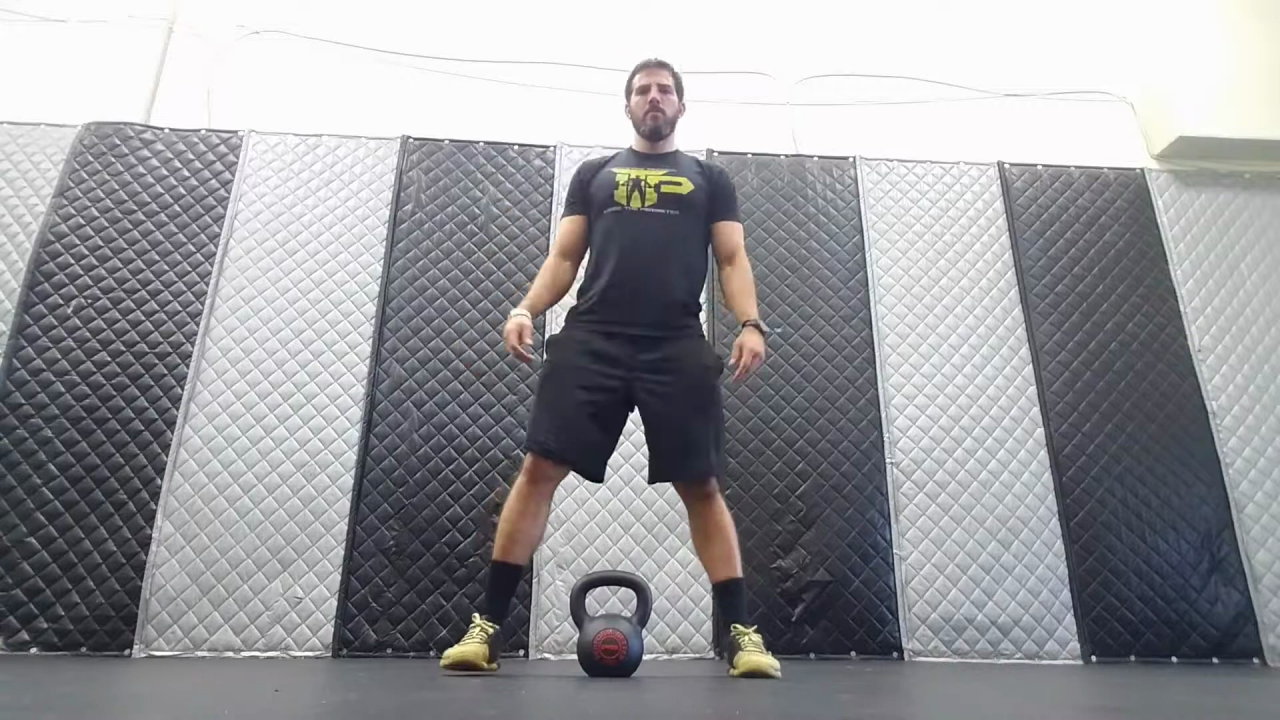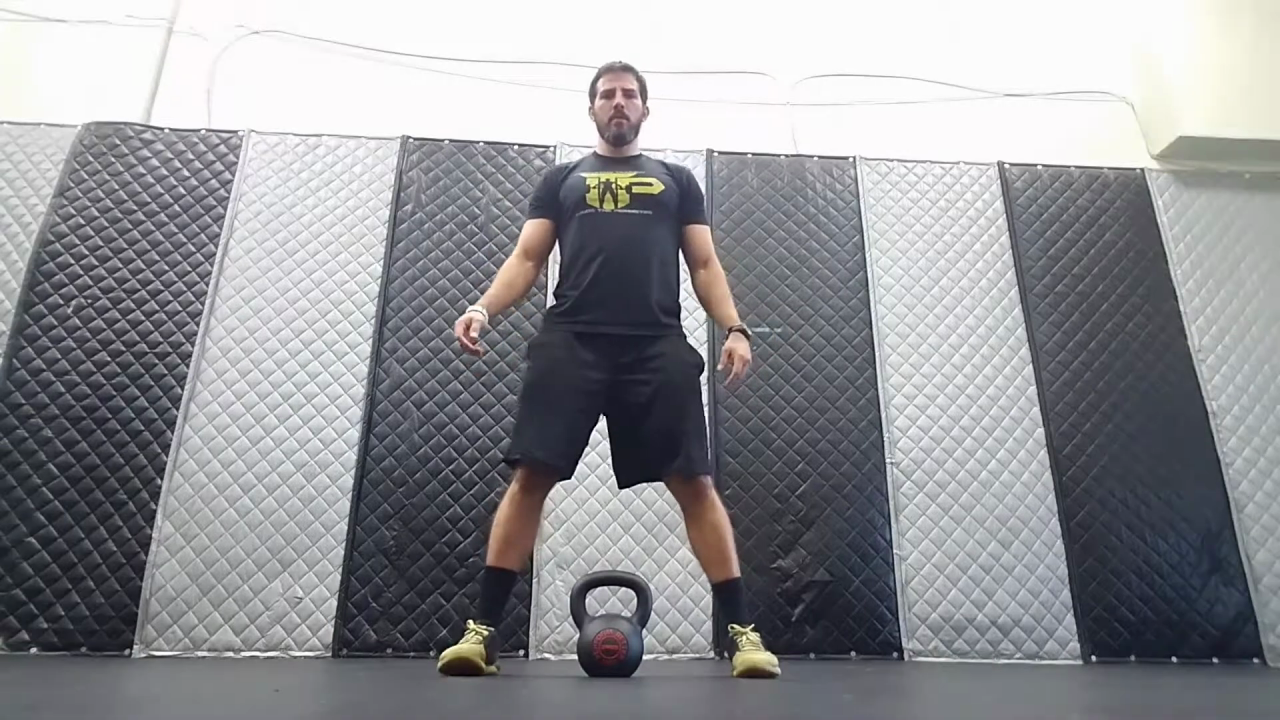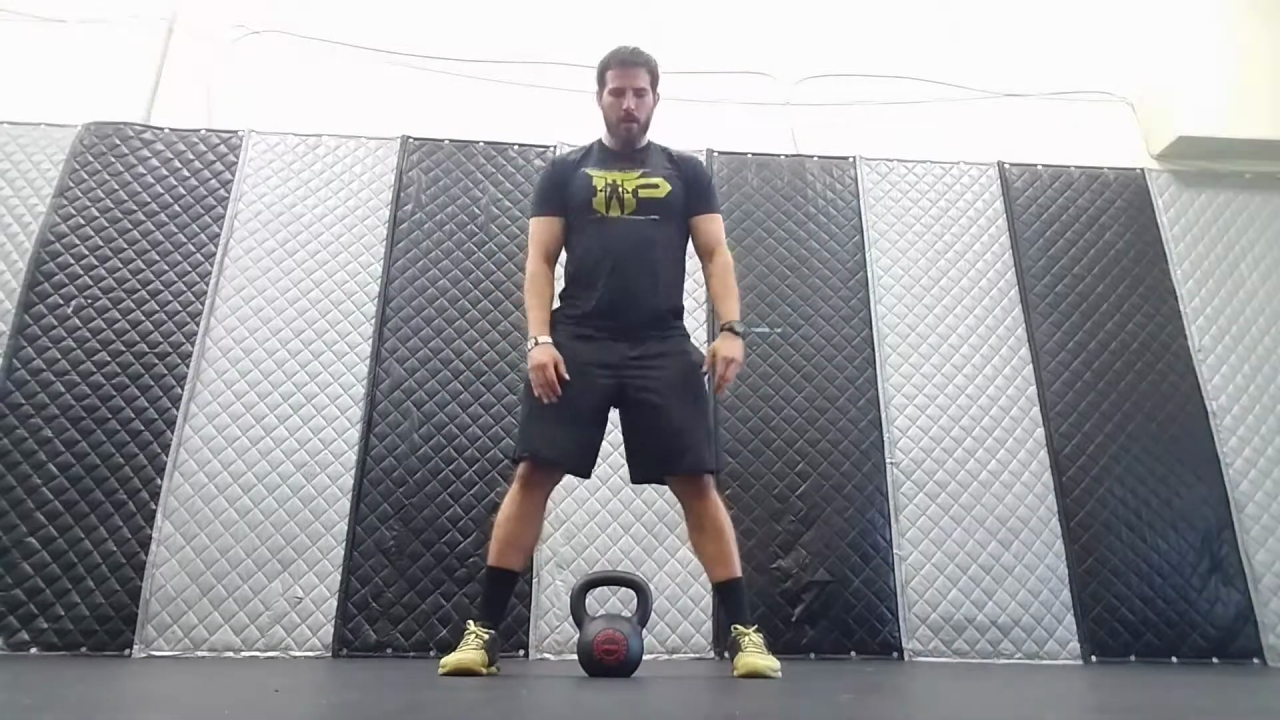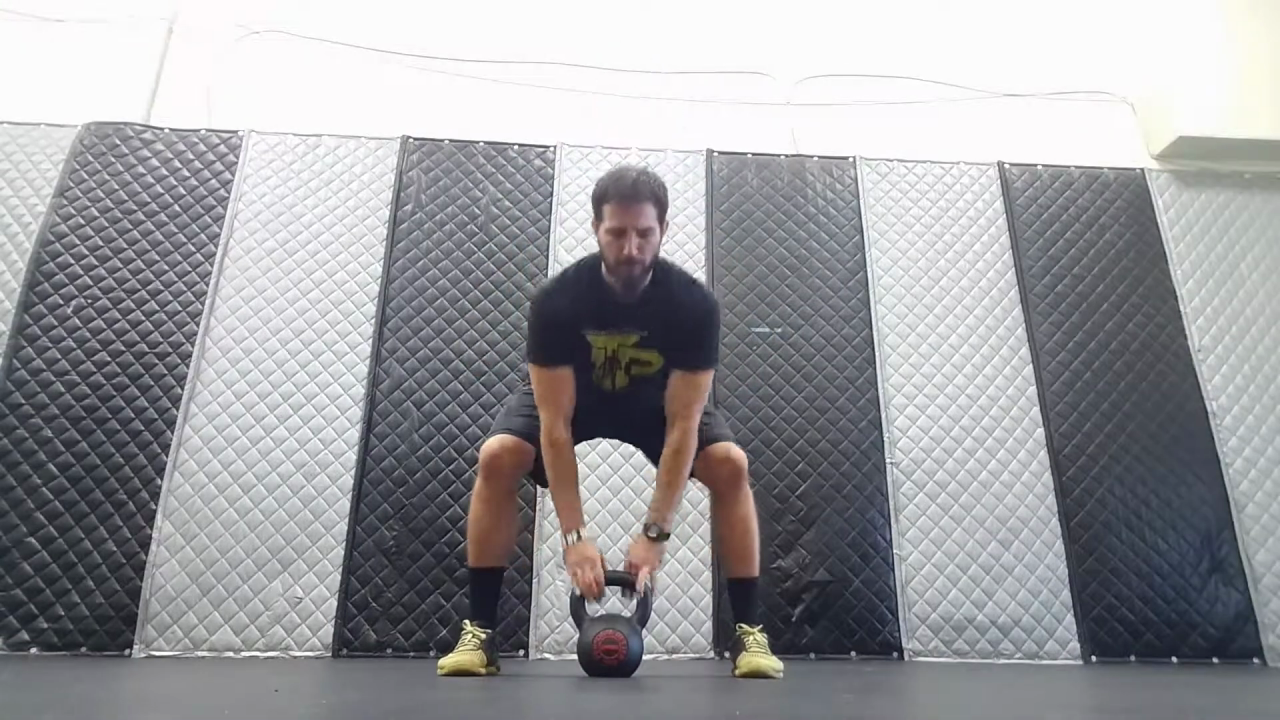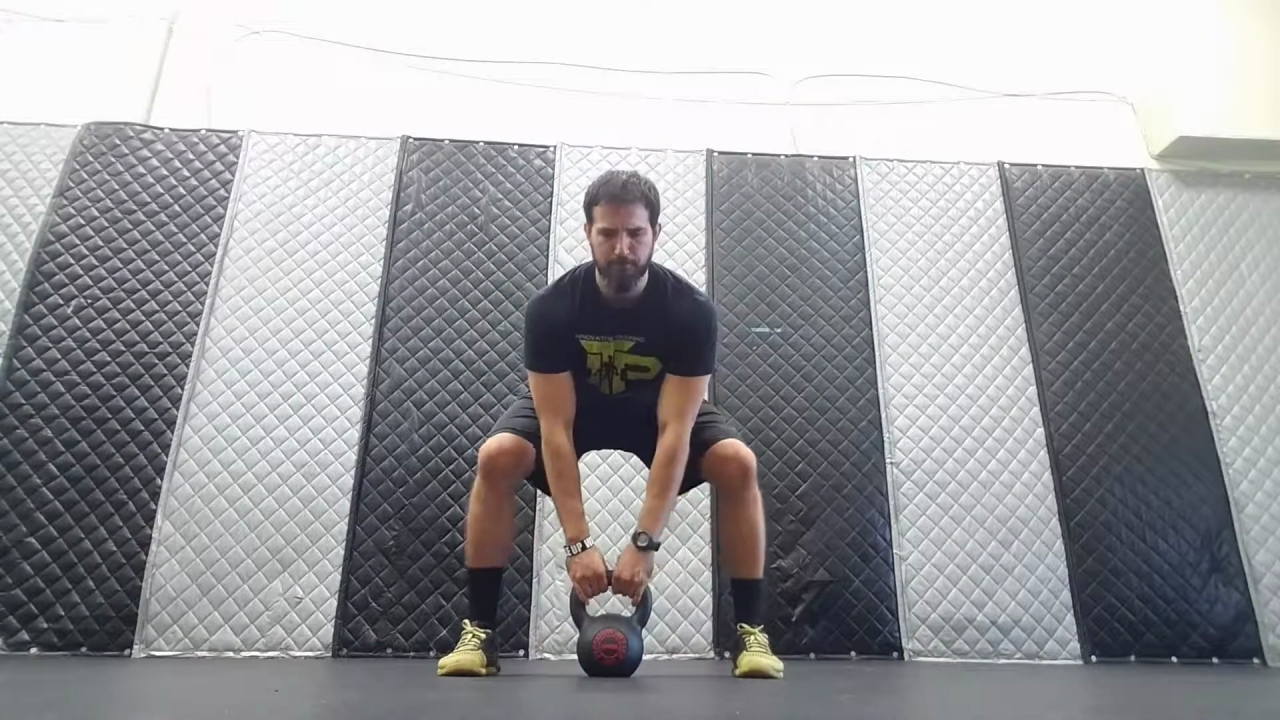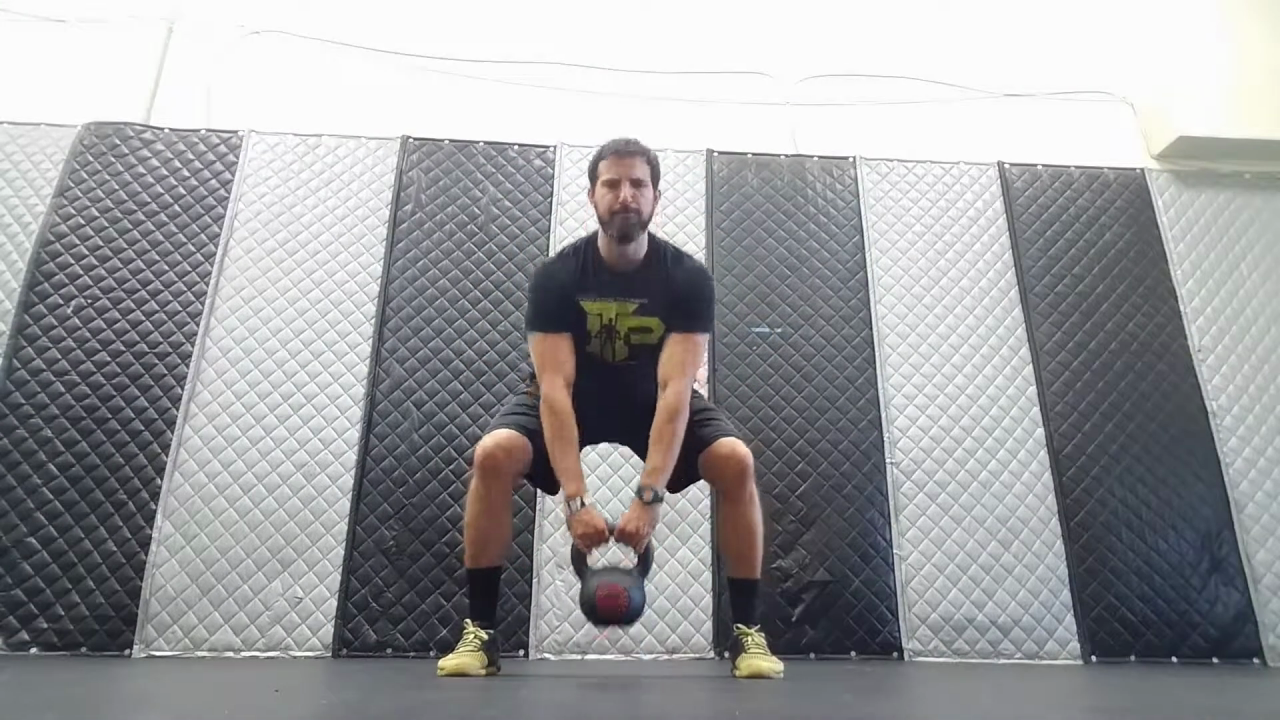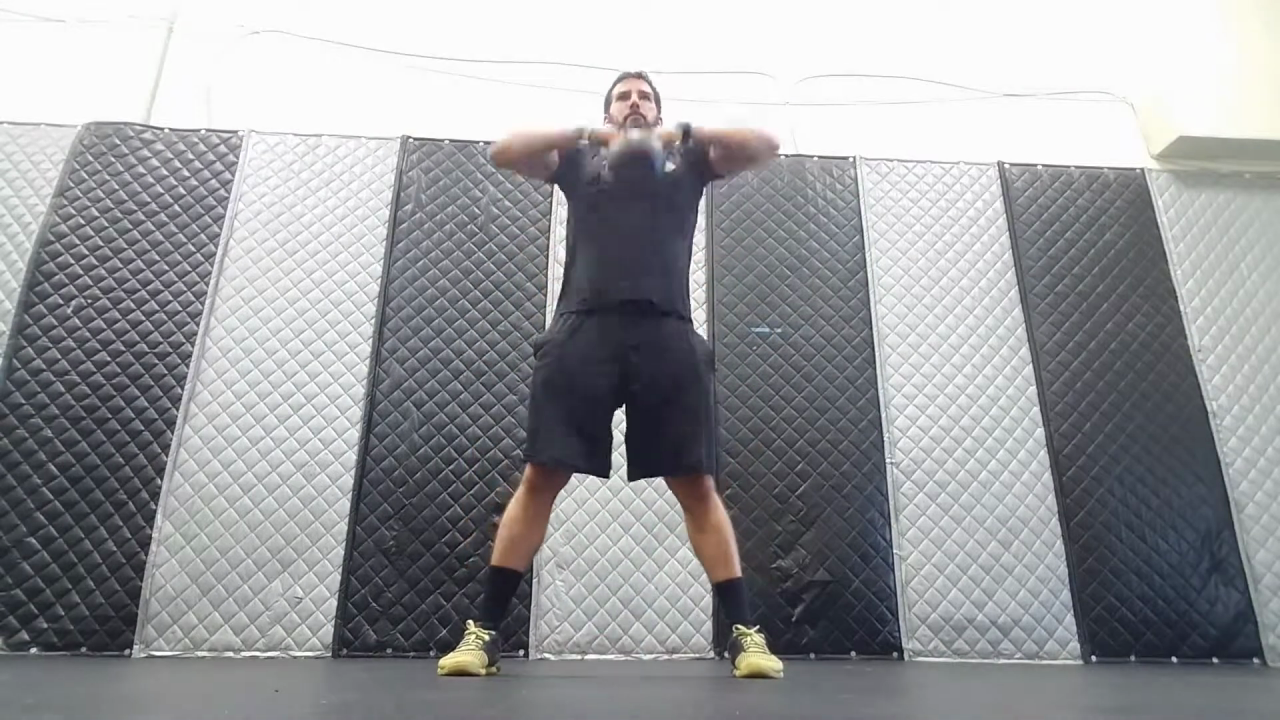
dt=0.5s
person 1, frame 1
left shoulder: (709, 178)
right shoulder: (594, 173)
left elbow: (734, 261)
right elbow: (564, 257)
left wrist: (750, 324)
right wrist: (524, 309)
left hip: (677, 348)
right hip: (591, 342)
left knee: (701, 486)
right knee: (540, 469)
left ankle: (740, 632)
right ankle: (487, 626)
person 1, frame 2
left shoulder: (676, 179)
right shoulder: (560, 179)
left elbow: (704, 263)
right elbow: (526, 257)
left wrist: (734, 328)
right wrist: (482, 307)
left hip: (658, 348)
right hip: (570, 344)
left knee: (694, 484)
right knee: (531, 477)
left ankle: (741, 629)
right ankle: (482, 629)
person 1, frame 3
left shoulder: (686, 172)
right shoulder: (565, 171)
left elbow: (716, 256)
right elbow: (540, 262)
left wrist: (729, 330)
right wrist: (539, 341)
left hip: (663, 348)
right hip: (576, 344)
left knee: (697, 485)
right knee: (533, 477)
left ankle: (743, 632)
right ankle: (483, 631)
person 1, frame 4
left shoulder: (693, 304)
right shoulder: (557, 301)
left elbow: (682, 424)
right elbow: (555, 424)
left wrist: (654, 534)
right wrist: (575, 537)
left hip: (655, 404)
right hip: (570, 402)
left knee: (731, 466)
right knee: (497, 459)
left ankle: (749, 632)
right ankle: (479, 631)
person 1, frame 5
left shoulder: (691, 311)
right shoulder: (550, 308)
left elbow: (674, 432)
right elbow: (556, 431)
left wrist: (644, 543)
right wrist: (578, 543)
left hip: (657, 410)
right hip: (569, 406)
left knee: (738, 463)
right knee: (497, 457)
left ankle: (750, 632)
right ankle: (479, 632)
person 1, frame 6
left shoulder: (688, 278)
right shoulder: (556, 277)
left elbow: (675, 391)
right elbow: (555, 390)
left wrist: (648, 498)
right wrist: (576, 501)
left hip: (653, 397)
right hip: (575, 392)
left knee: (735, 462)
right knee: (494, 455)
left ankle: (747, 633)
right ankle: (480, 632)
person 1, frame 7
left shoulder: (687, 156)
right shoulder: (579, 156)
left elbow: (763, 144)
right elbow: (505, 150)
left wrist: (684, 131)
right wrist: (591, 129)
left hip: (664, 330)
right hip: (585, 328)
left knee: (696, 483)
right knee: (541, 476)
left ankle: (744, 633)
right ankle: (483, 630)
